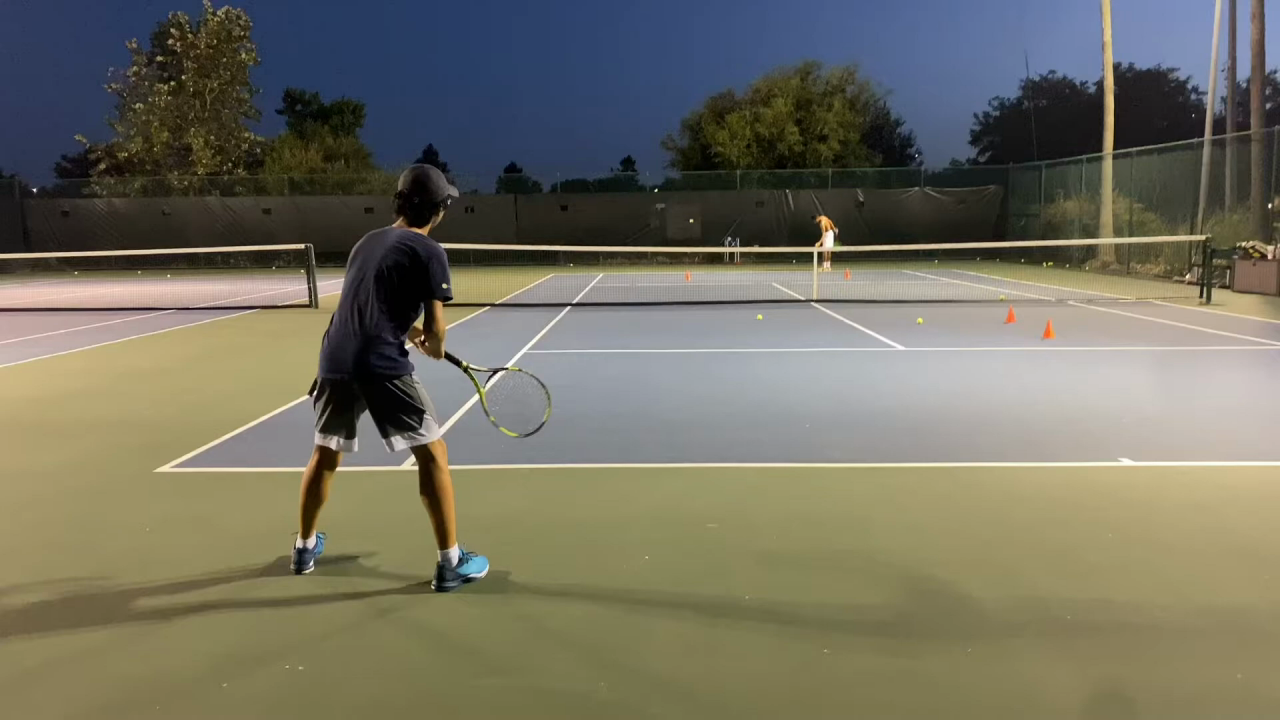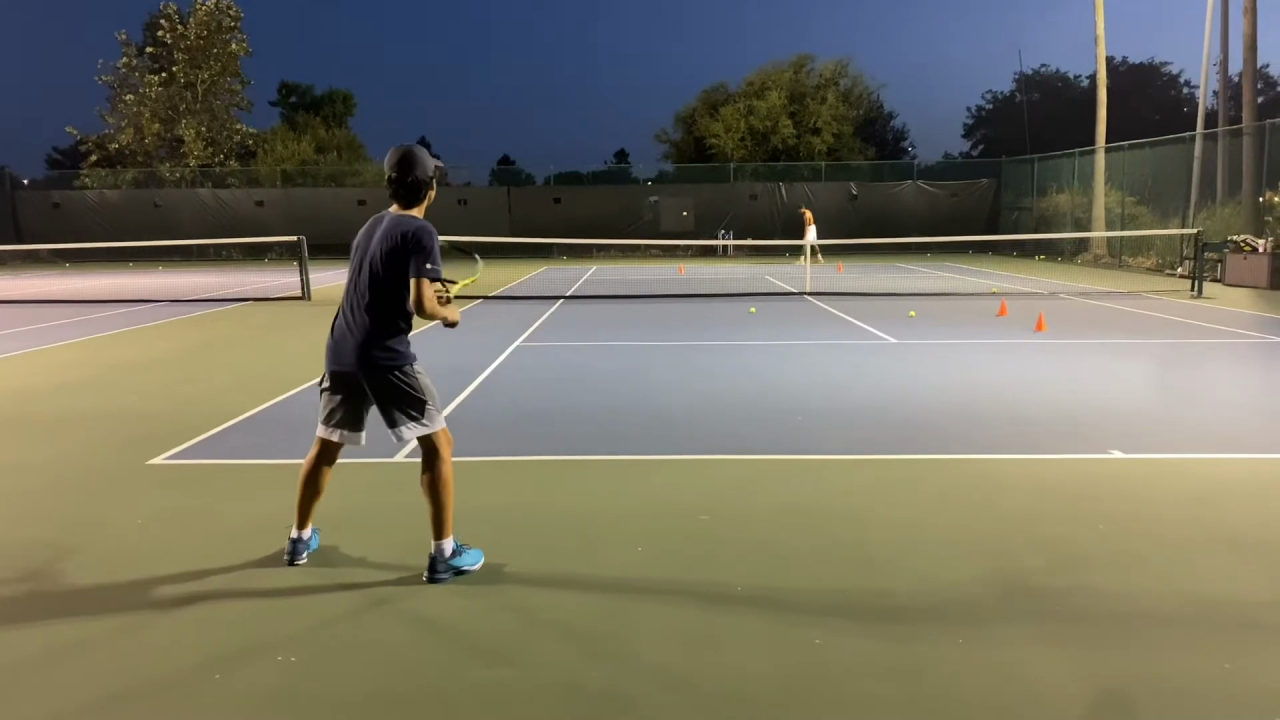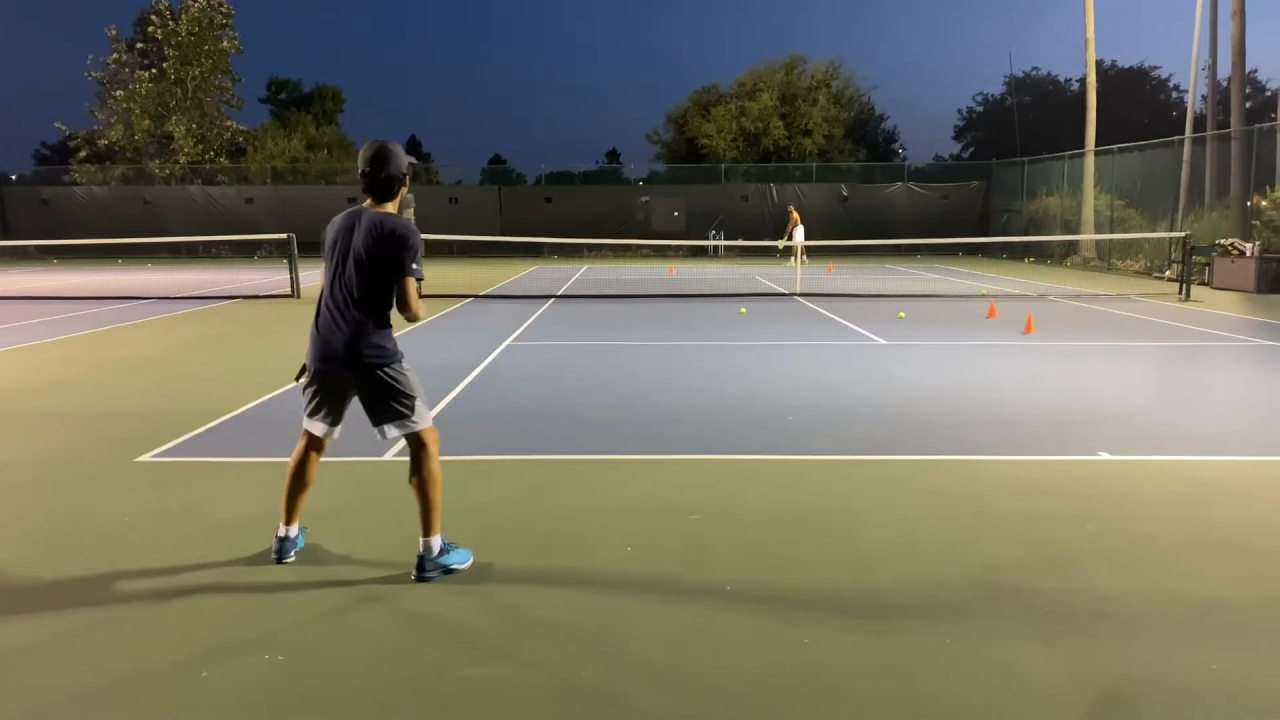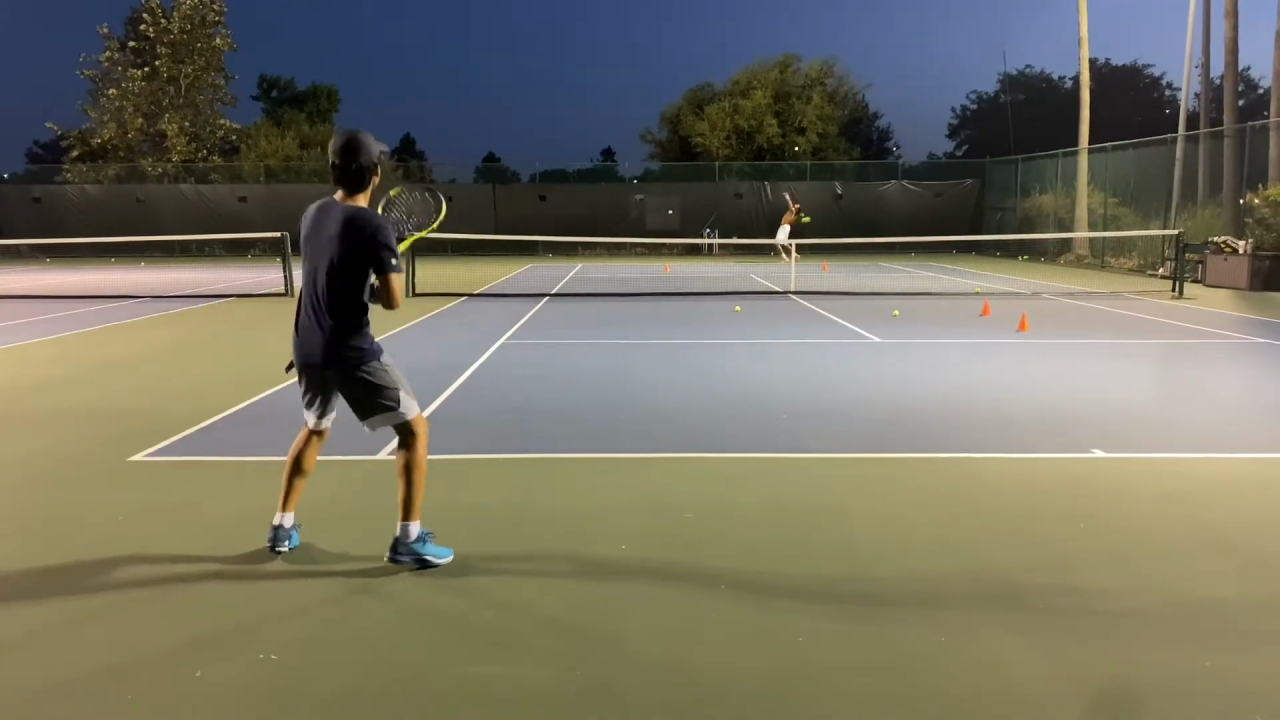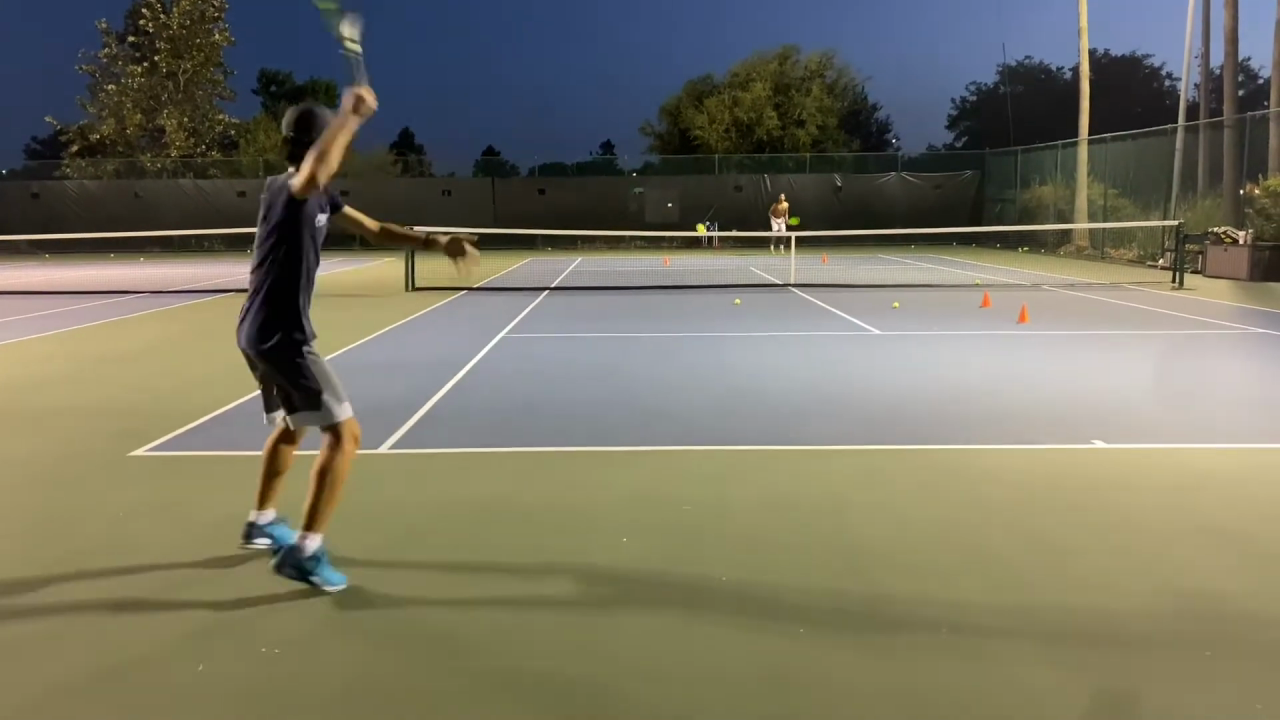
dt=1s
person 1, frame 1
left shoulder: (366, 243)
right shoulder: (429, 253)
right elbow: (435, 329)
right wrist: (435, 346)
left hip: (334, 360)
right hip: (382, 365)
left knee: (325, 454)
right knee: (433, 455)
left ankle: (305, 546)
right ankle: (451, 562)
person 1, frame 2
left shoulder: (371, 227)
right shoulder: (420, 232)
right elbow: (422, 305)
left wrist: (431, 301)
right wrist: (448, 313)
left hip: (342, 351)
right hip: (385, 356)
left knee: (326, 446)
right knee: (438, 444)
left ankle: (300, 537)
right ankle: (444, 554)
person 1, frame 3
left shoulder: (337, 224)
right shoulder: (401, 231)
right elbow: (408, 305)
right wrist: (416, 314)
left hip: (324, 349)
right hip: (372, 353)
left knee: (313, 439)
right knee: (425, 441)
left ankle: (287, 536)
right ankle: (432, 552)
person 1, frame 4
left shoulder: (313, 214)
right shoulder: (373, 226)
right elbow: (392, 300)
left hip: (308, 346)
right hip: (350, 348)
left knee: (313, 430)
right knee: (413, 428)
left ankle: (283, 526)
right ankle: (409, 538)
person 1, frame 5
left shoulder: (319, 196)
right shoulder: (285, 192)
left elbow: (376, 231)
right elbow: (312, 171)
left wrist: (436, 240)
right wrist: (353, 114)
left hip: (272, 333)
right hip: (279, 336)
left knee: (291, 427)
right knee: (345, 437)
left ankle: (262, 521)
right ankle: (304, 553)
